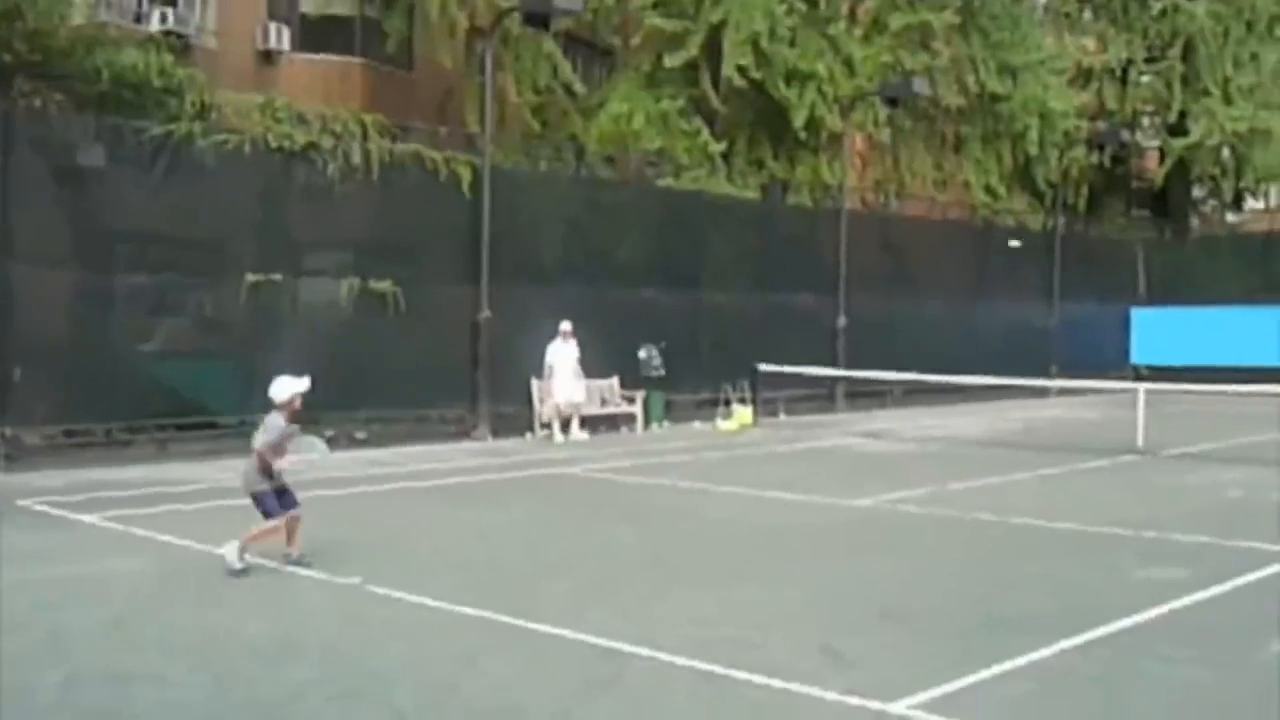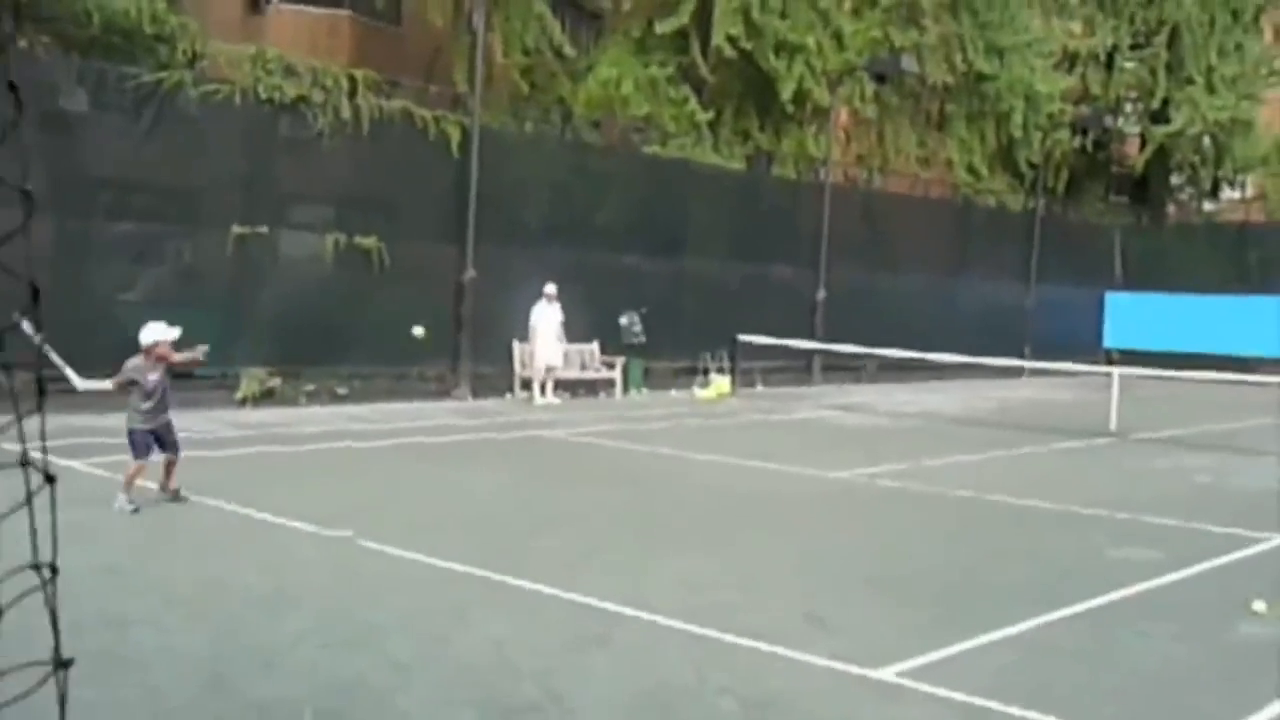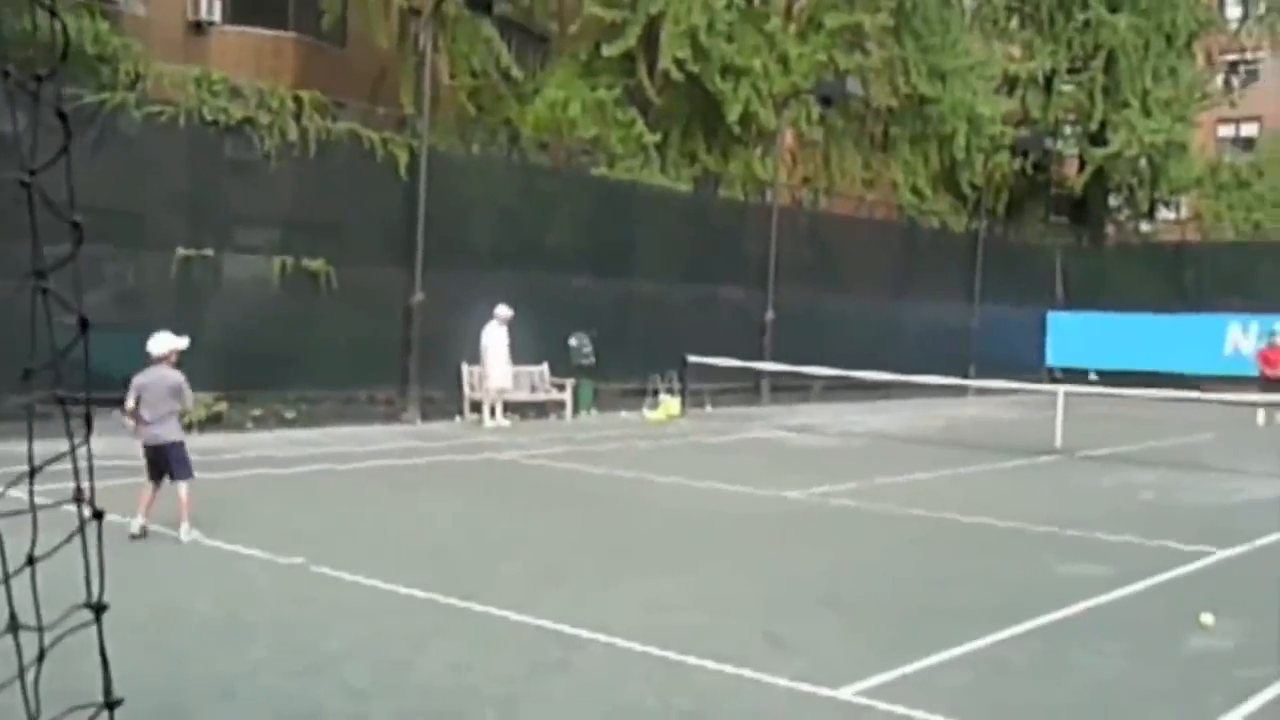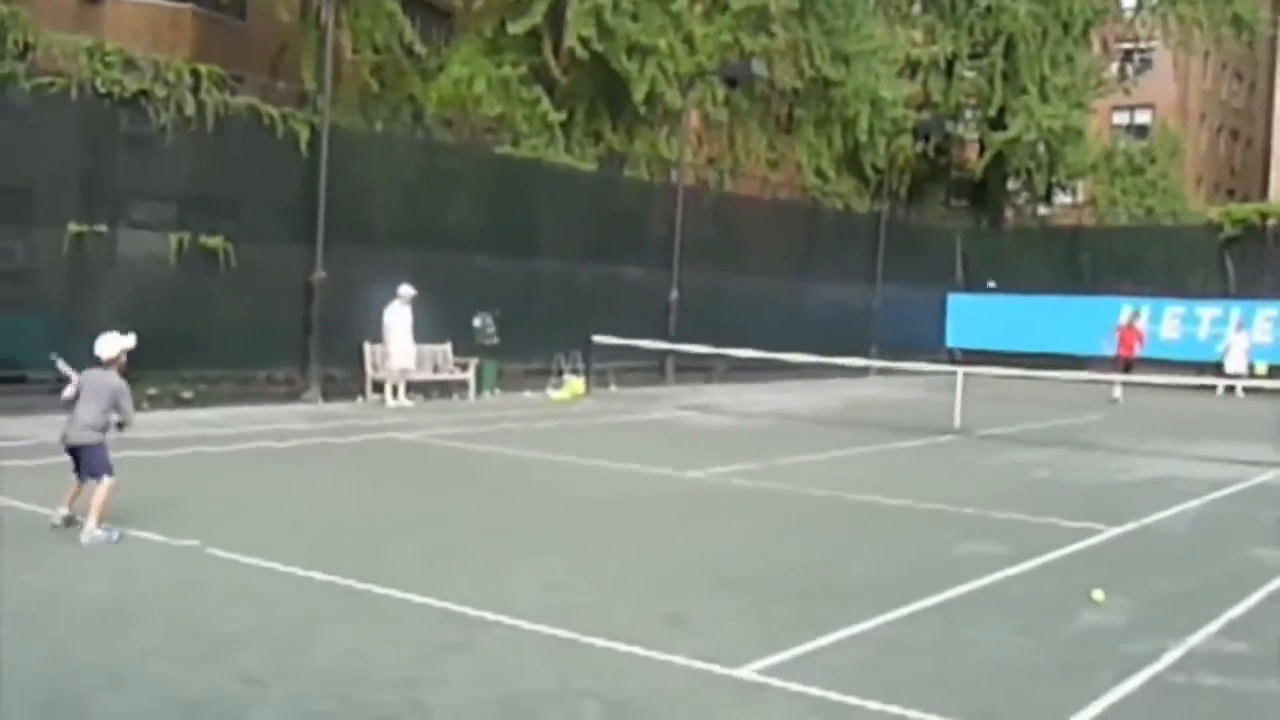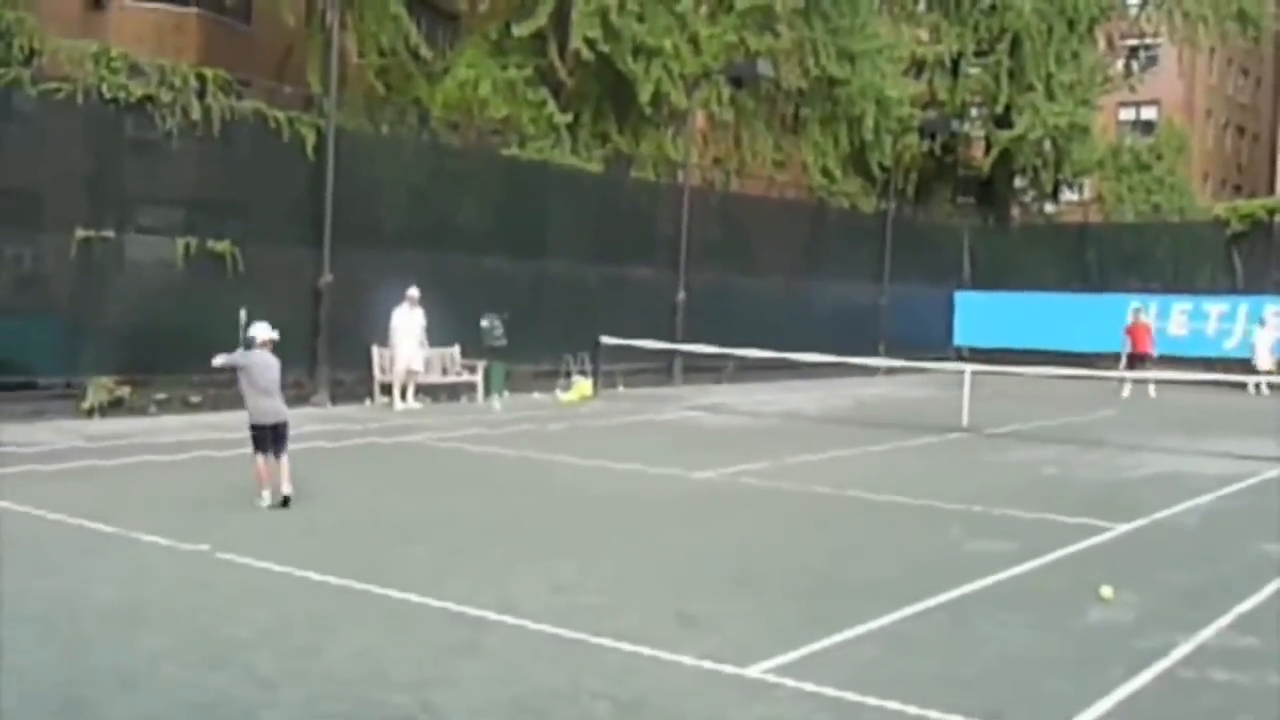
dt=1s
person 1, frame 1
left shoulder: (279, 420)
right shoulder: (277, 424)
left elbow: (266, 443)
right elbow: (258, 446)
right wrist: (273, 464)
left hip: (272, 480)
right hip: (259, 482)
left knee: (294, 512)
right knee: (276, 522)
left ankle: (292, 553)
right ankle: (236, 549)
person 1, frame 2
left shoulder: (167, 360)
right shoulder: (133, 366)
left elbow: (183, 358)
right elbow: (116, 384)
left wrist: (196, 354)
left hip: (161, 419)
right hip: (139, 422)
left knee: (173, 455)
right knee: (140, 462)
left ankle: (168, 487)
right ankle: (124, 497)
person 1, frame 3
left shoulder: (139, 378)
right shoulder: (177, 377)
left elbow: (129, 407)
right elbow: (187, 405)
left wrist: (135, 422)
left hip: (149, 438)
right hip: (170, 437)
left knee: (154, 482)
right knee: (182, 482)
left ankle: (139, 523)
right ankle: (185, 528)
person 1, frame 4
left shoulder: (87, 375)
right shoulder: (118, 385)
left elbow: (67, 396)
right elbow: (127, 419)
right wrist: (117, 423)
left hip: (71, 434)
right hip: (90, 437)
left knee: (83, 475)
right knee: (105, 479)
left ankle: (63, 513)
right ankle: (91, 529)
person 1, frame 5
left shoulder: (244, 357)
right shoulder: (274, 361)
left elbow: (216, 362)
left wrist: (229, 357)
left hip: (259, 416)
right hip: (279, 414)
left knee: (261, 454)
right knee: (281, 454)
left ankle: (266, 495)
right ankle: (286, 487)
